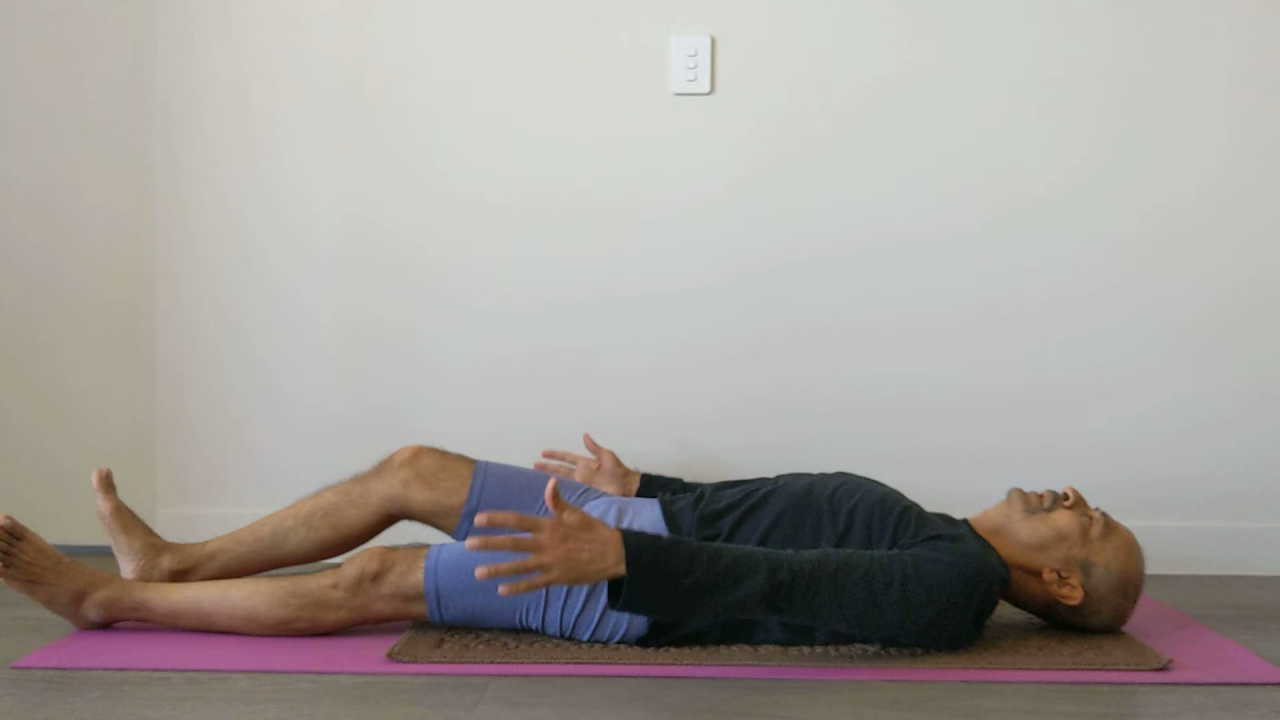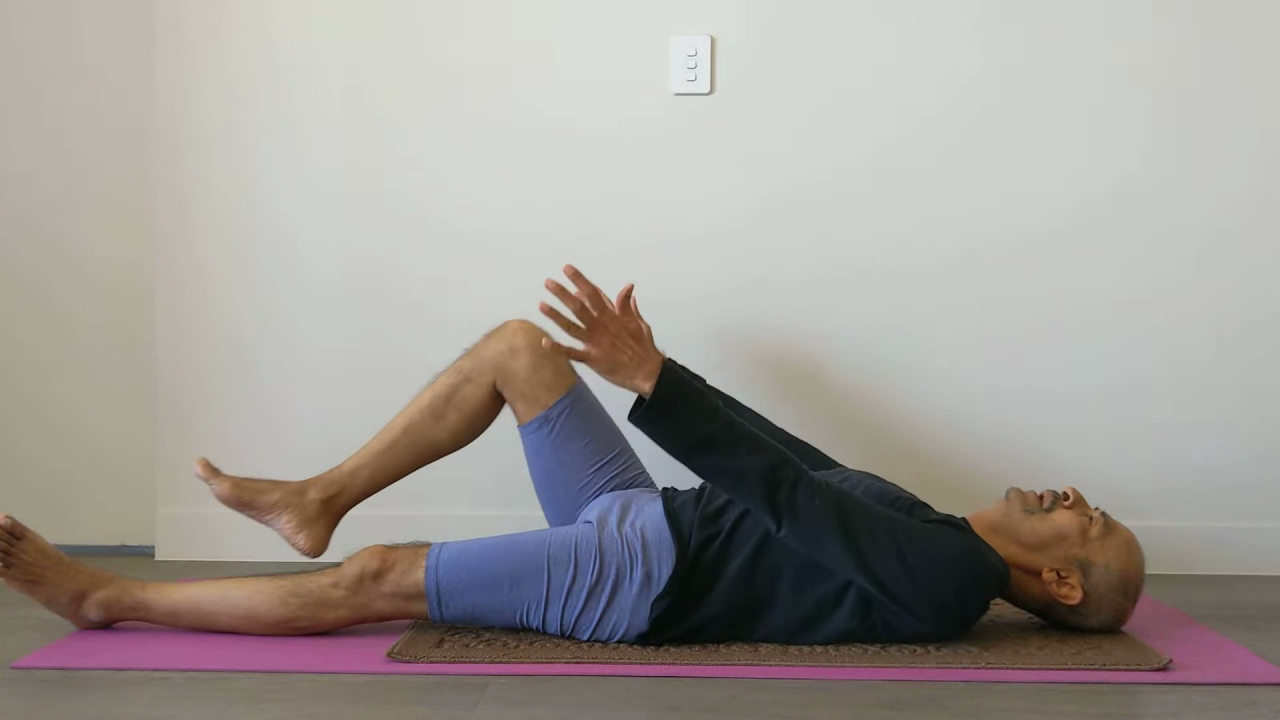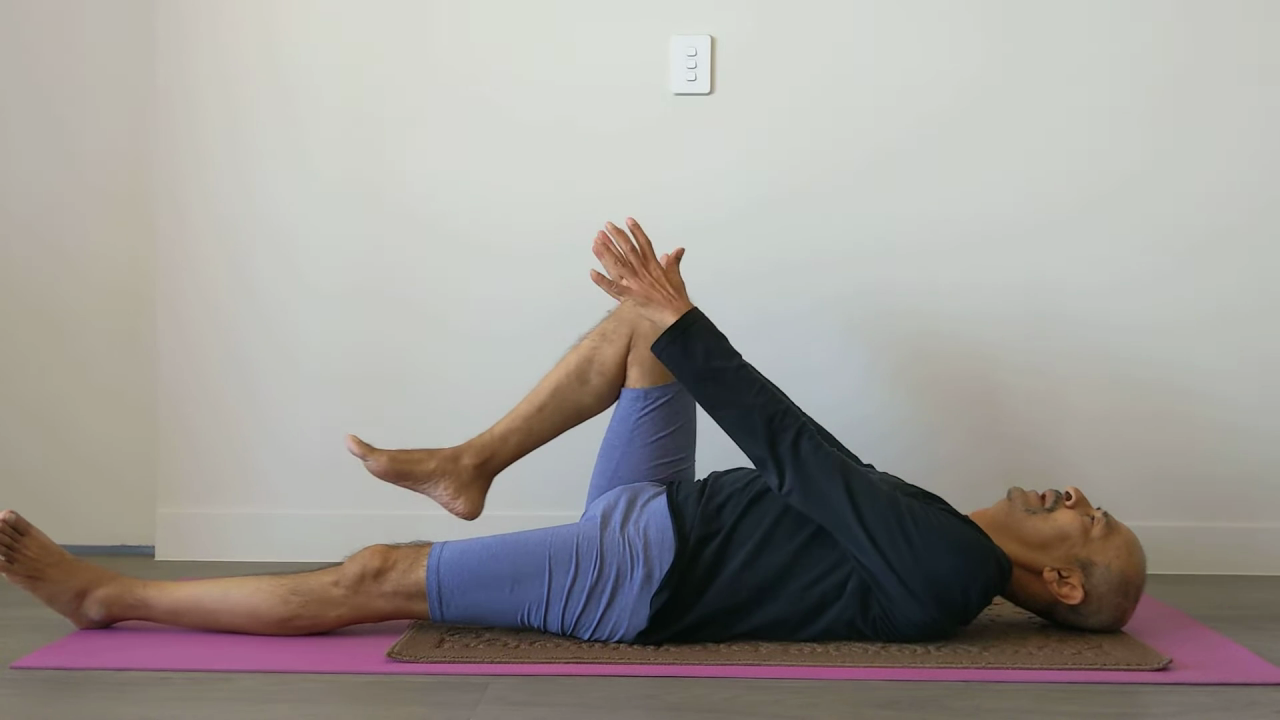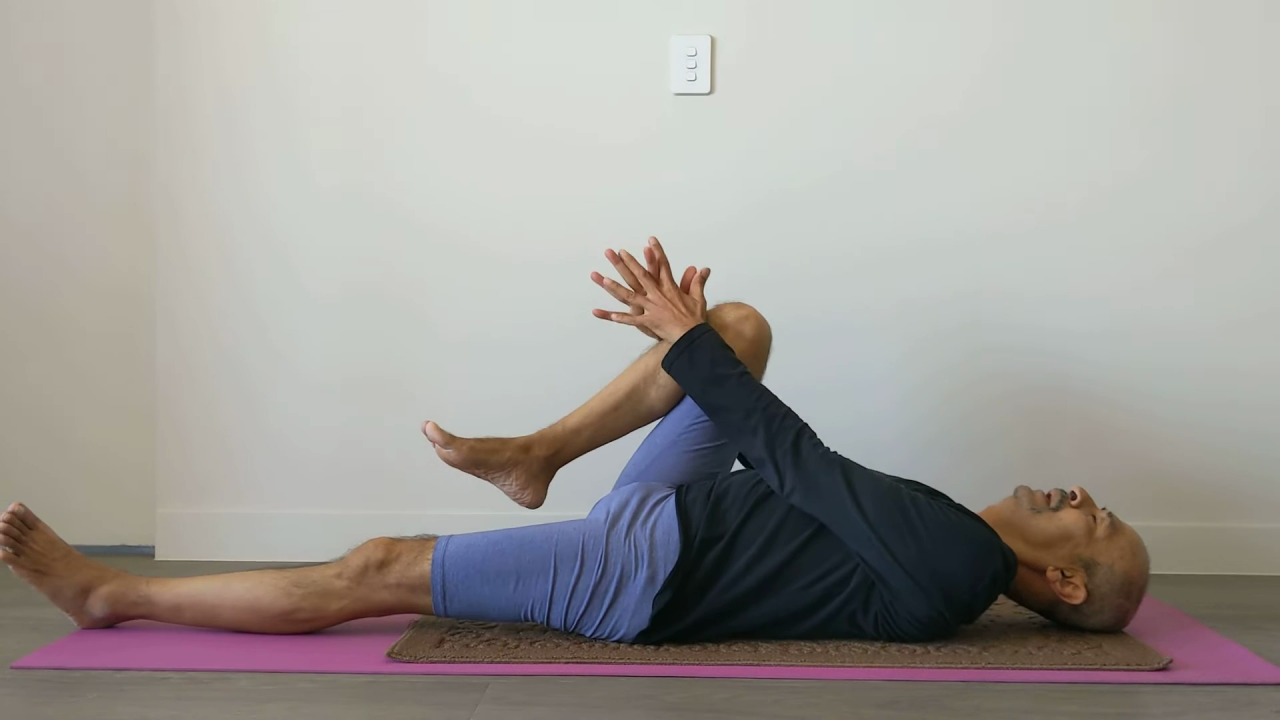
dt=0.4s
person 1, frame 1
left shoulder: (951, 590)
right shoulder: (931, 538)
left elbow: (785, 582)
left wrist: (615, 559)
right wrist: (633, 496)
left hip: (646, 589)
right hip: (652, 524)
left knee: (372, 582)
right knee: (411, 469)
left ankle: (105, 603)
right ankle: (177, 562)
person 1, frame 2
left shoulder: (942, 580)
right shoulder: (924, 535)
left elbow: (787, 497)
right elbow: (799, 473)
left wrist: (649, 380)
right wrist: (653, 373)
left hip: (635, 578)
right hip: (649, 521)
left knee: (369, 583)
right knee: (512, 345)
left ankle: (102, 597)
right ankle: (317, 505)
person 1, frame 3
left shoulder: (942, 569)
right shoulder: (936, 541)
left elbow: (795, 454)
right elbow: (815, 474)
left wrist: (677, 324)
right wrist: (668, 317)
left hip: (635, 576)
right hip: (652, 518)
left knee: (370, 580)
right knee: (643, 326)
left ankle: (107, 597)
right ankle: (469, 467)
person 1, frame 4
left shoulder: (953, 564)
right shoulder: (942, 540)
left elbow: (800, 464)
right elbow: (805, 481)
left wrist: (684, 341)
right wrist: (695, 338)
left hip: (641, 571)
right hip: (663, 519)
left knee: (371, 573)
right knee: (741, 328)
left ankle: (109, 591)
right ankle: (535, 456)
